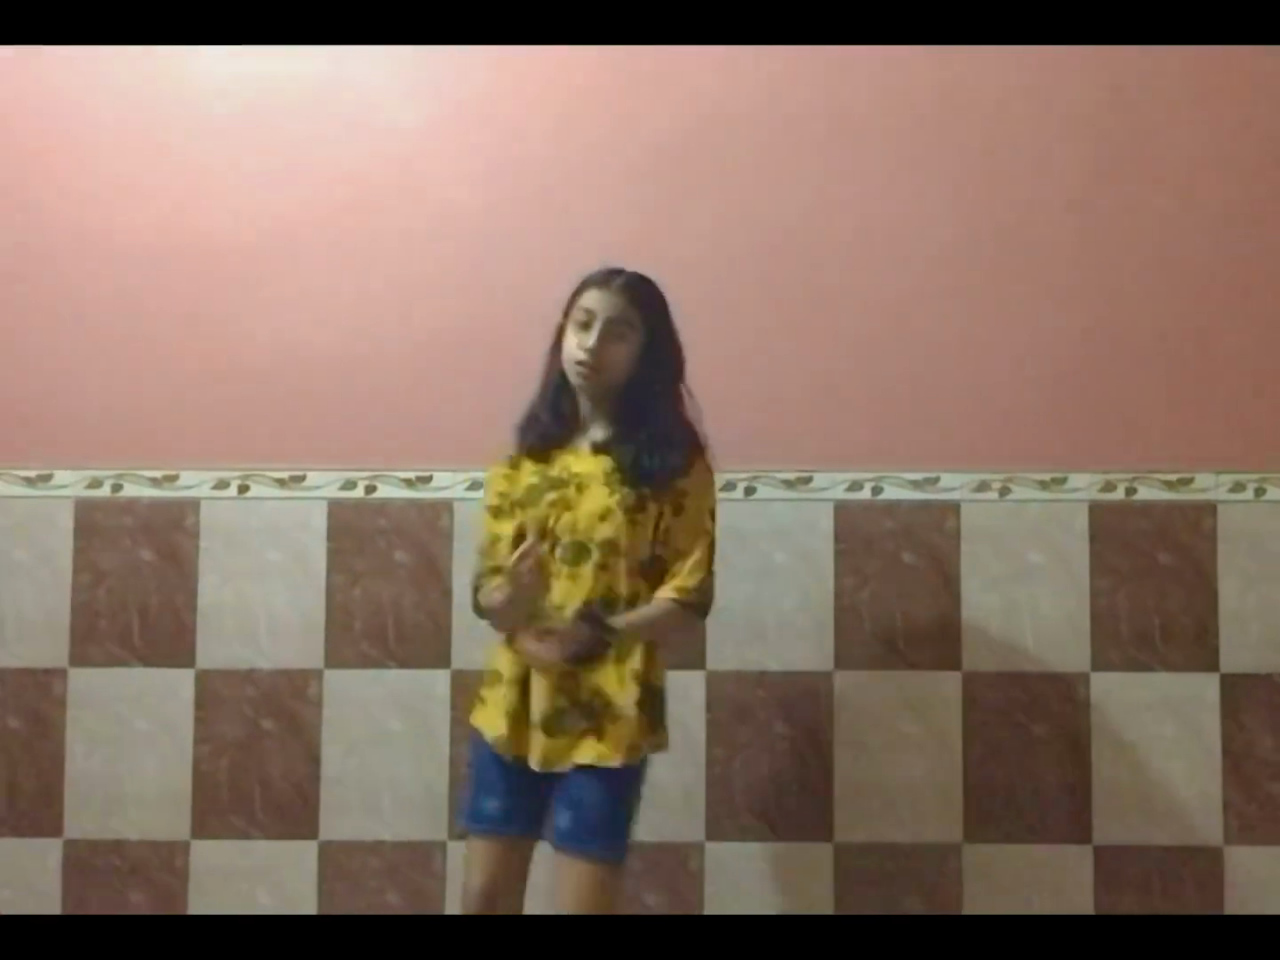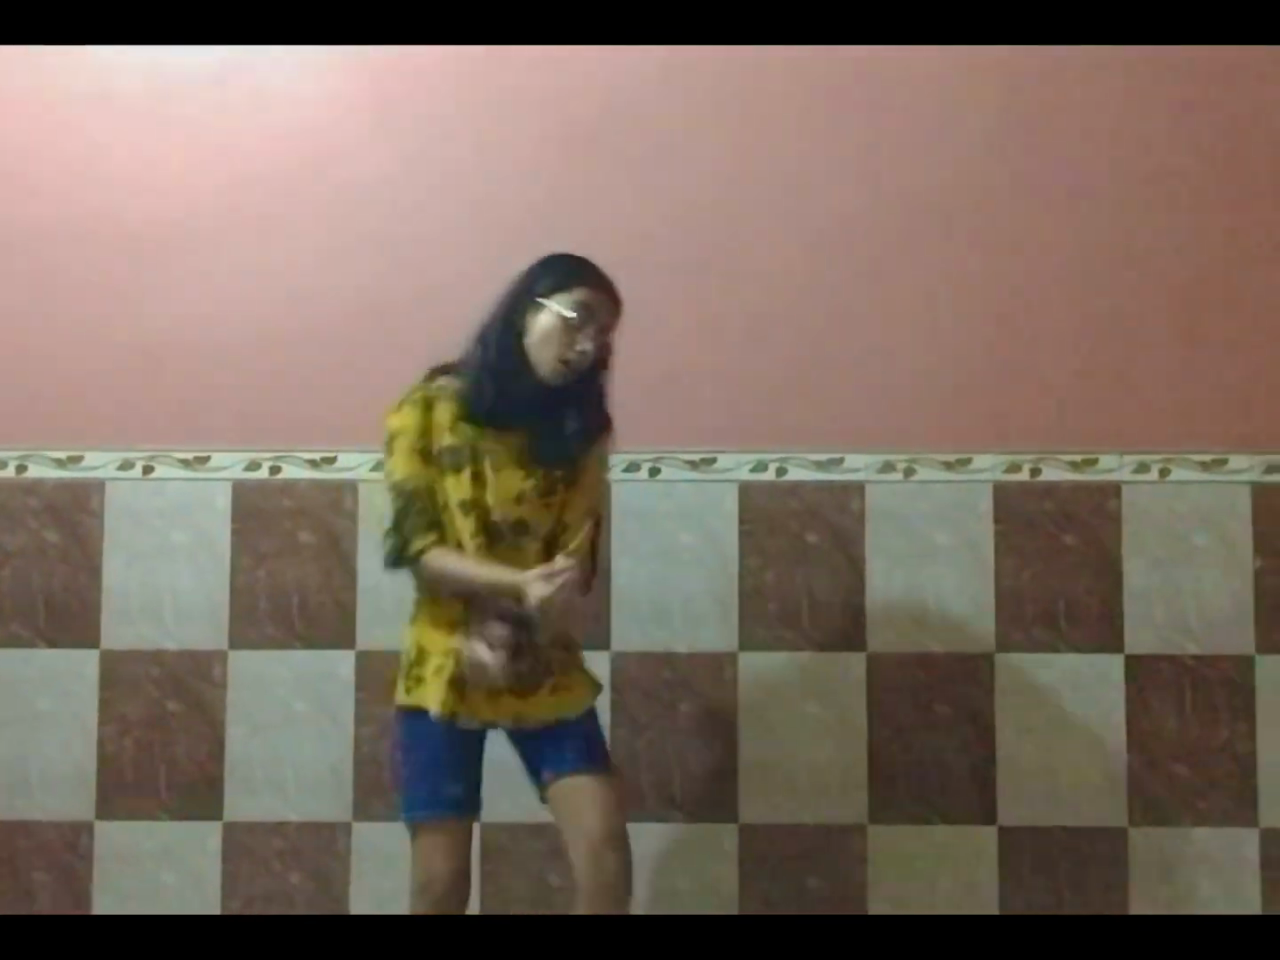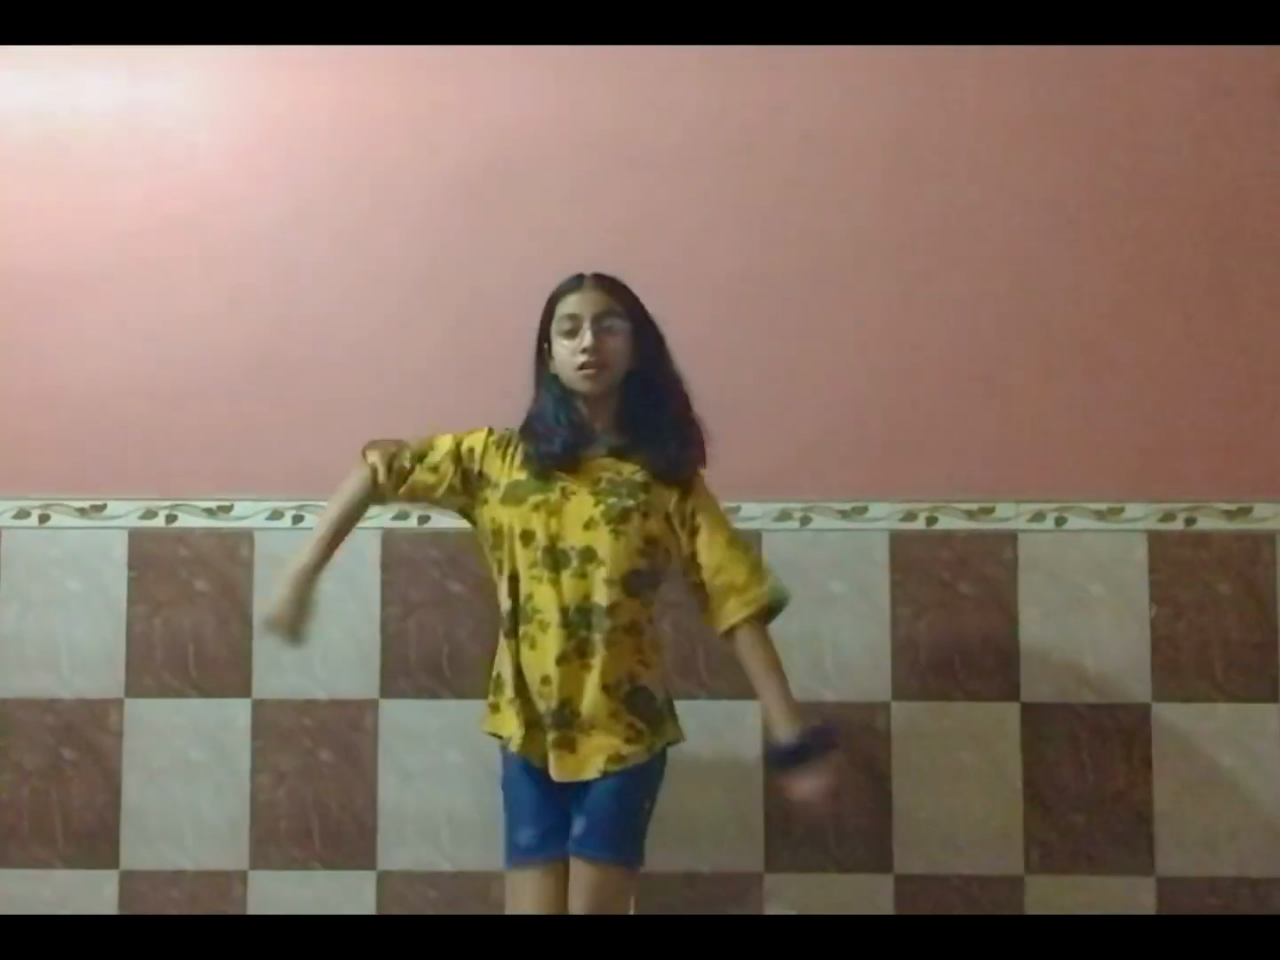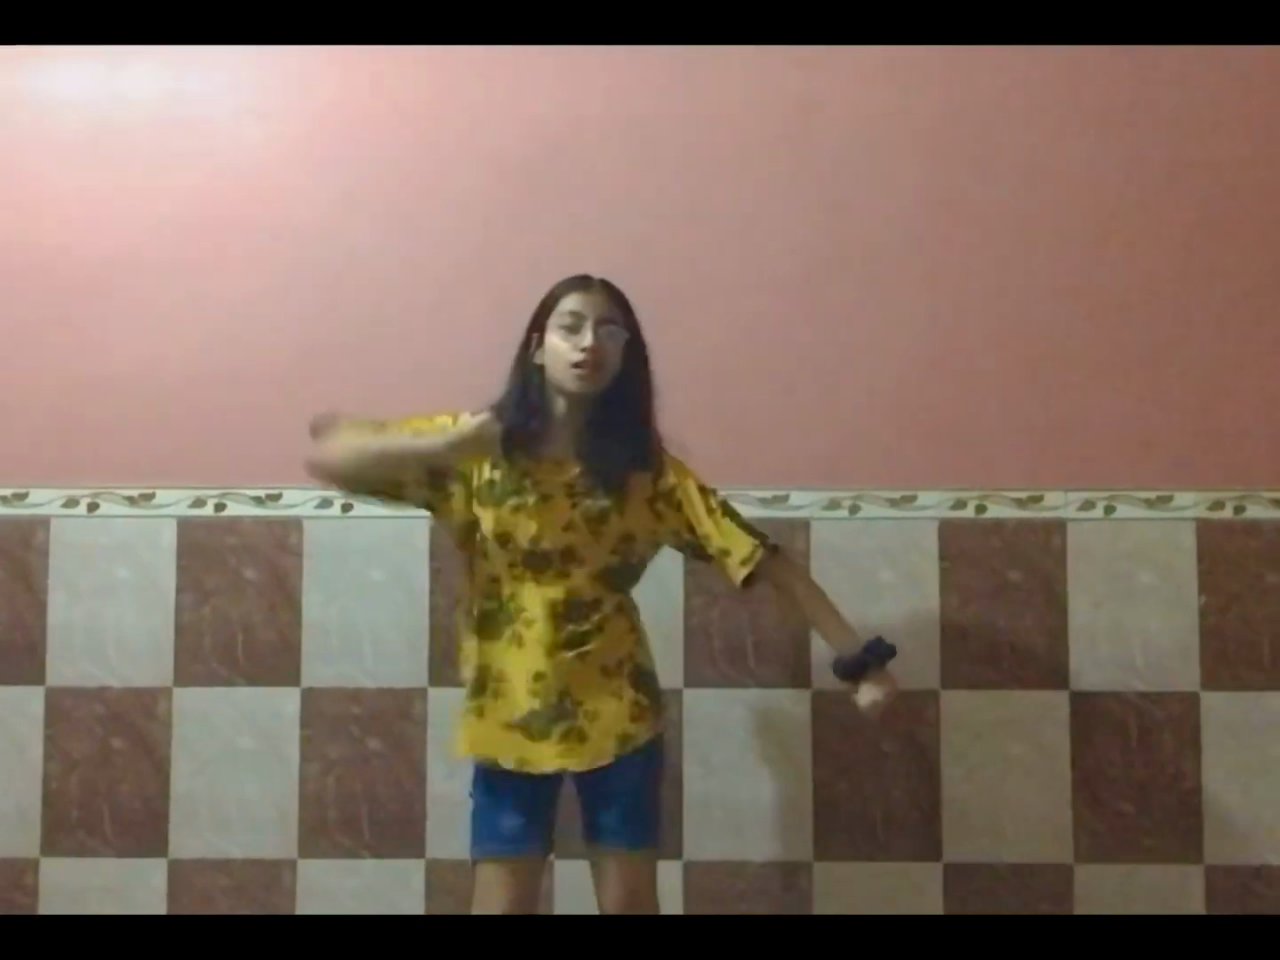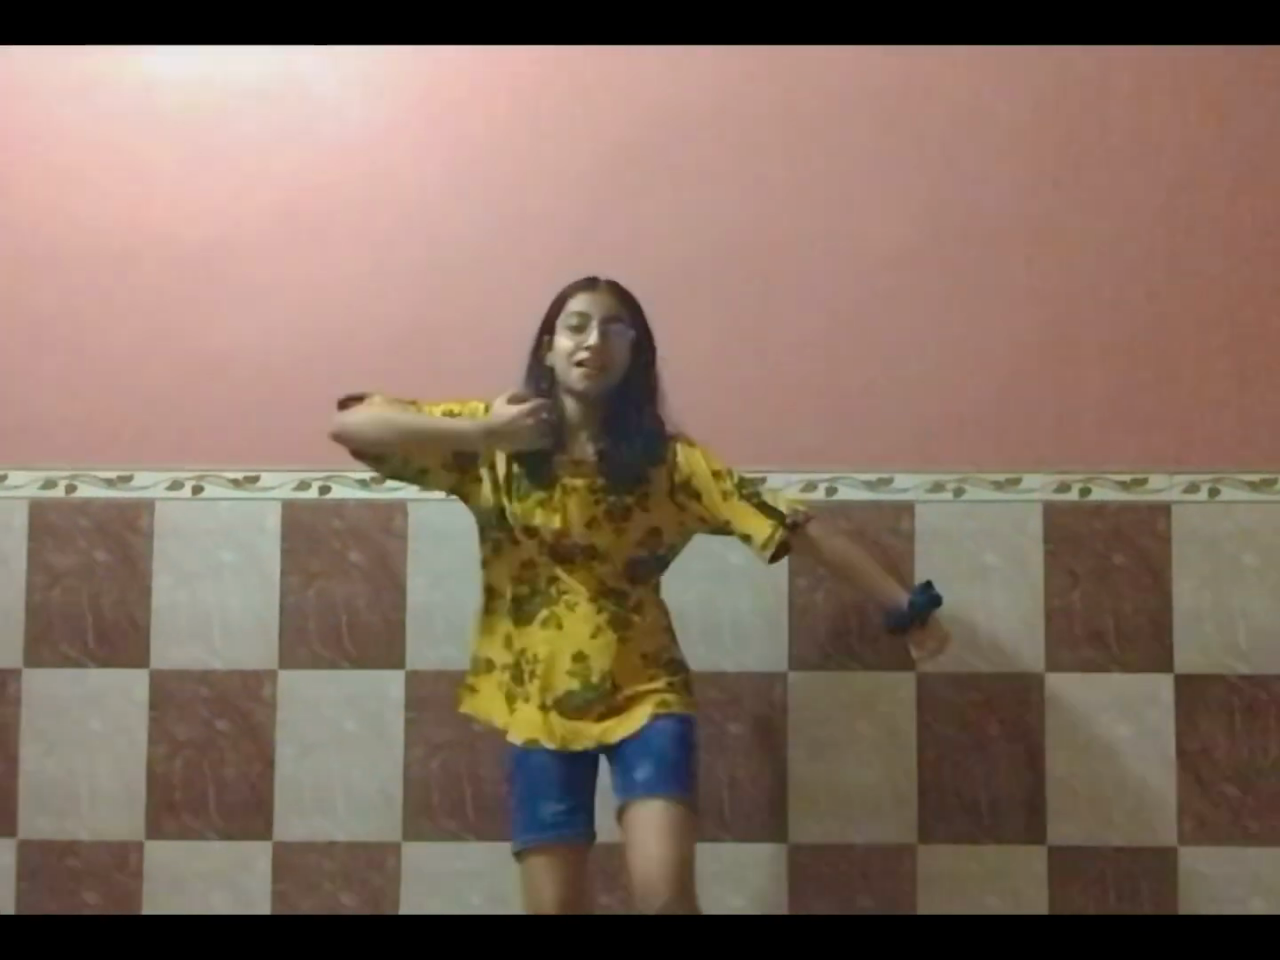
dt=0.7s
person 1, frame 1
left shoulder: (671, 460)
right shoulder: (525, 459)
left elbow: (686, 596)
right elbow: (490, 585)
left wrist: (595, 634)
right wrist: (508, 601)
left hip: (609, 713)
right hip: (515, 704)
left knee: (583, 914)
right knee: (485, 899)
person 1, frame 2
left shoulder: (576, 437)
right shoulder: (428, 410)
left elbow: (572, 568)
right elbow: (418, 547)
left wrist: (513, 634)
right wrist: (517, 584)
left hip: (542, 673)
right hip: (444, 674)
left knee: (605, 852)
right knee: (440, 883)
person 1, frame 3
left shoulder: (668, 475)
right shoulder: (500, 459)
left elbow: (741, 602)
right elbow: (377, 469)
left wrist: (793, 742)
right wrist: (303, 572)
left hip: (624, 730)
right hip: (534, 726)
left knee: (598, 912)
right knee: (535, 913)
person 1, frame 4
left shoulder: (646, 470)
right shoulder: (471, 454)
left elbow: (761, 560)
right elbow: (324, 457)
left wrist: (858, 655)
right wrist: (441, 445)
left hip: (613, 715)
right hip: (504, 717)
left knee: (630, 911)
right knee: (499, 910)
person 1, frame 5
left shoulder: (667, 462)
right shoulder: (493, 444)
left elbow: (792, 527)
right elbow: (349, 425)
left wrist: (904, 607)
right wrist: (486, 428)
left hip: (645, 695)
right hip: (536, 701)
left knee: (665, 892)
right knee: (553, 907)
